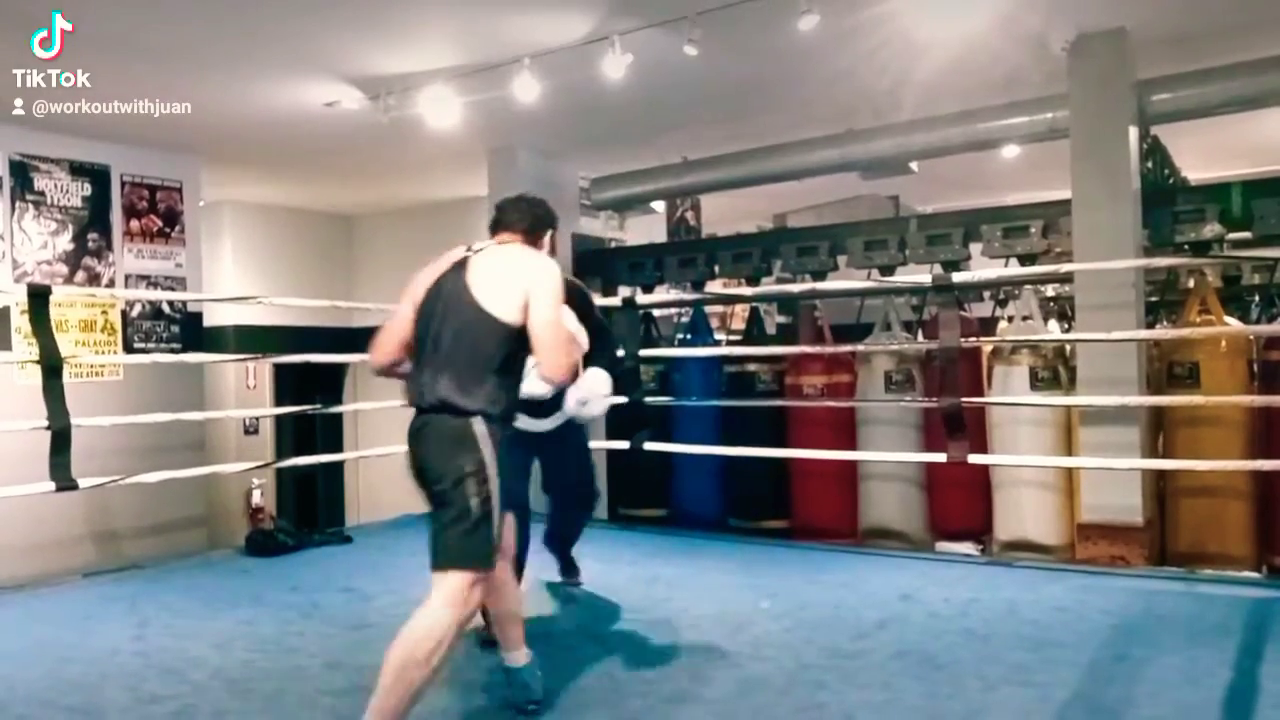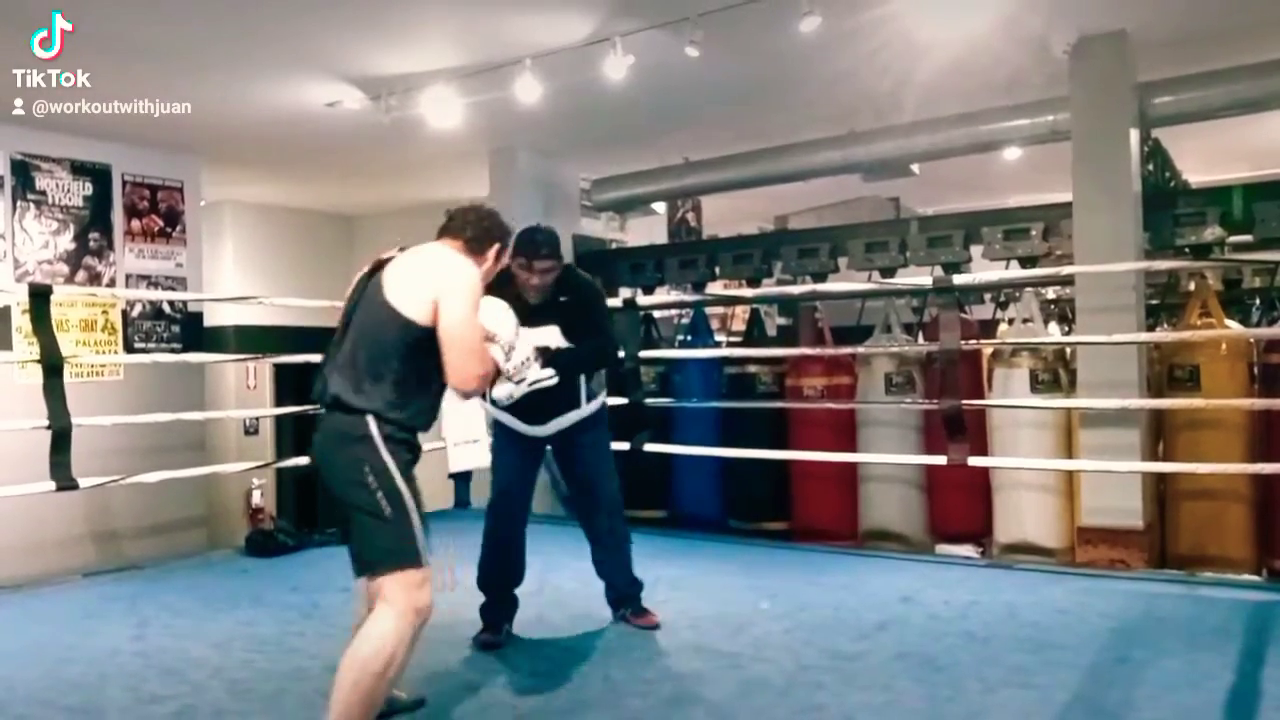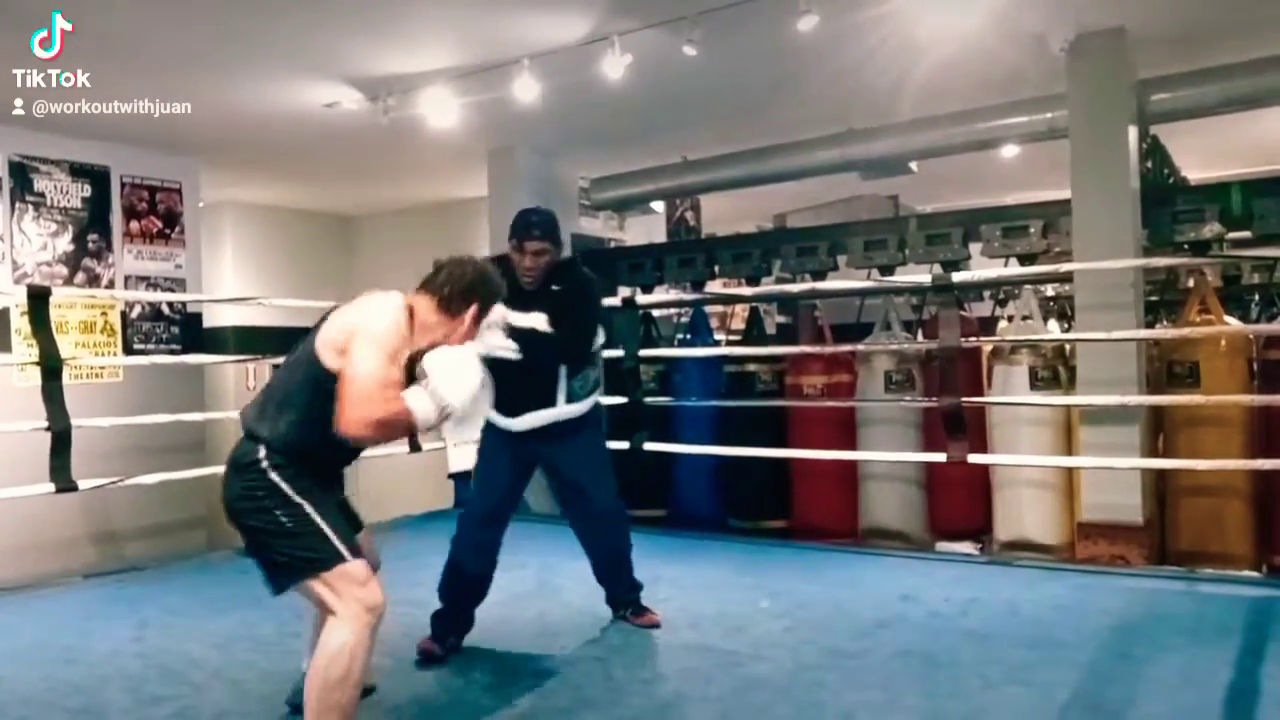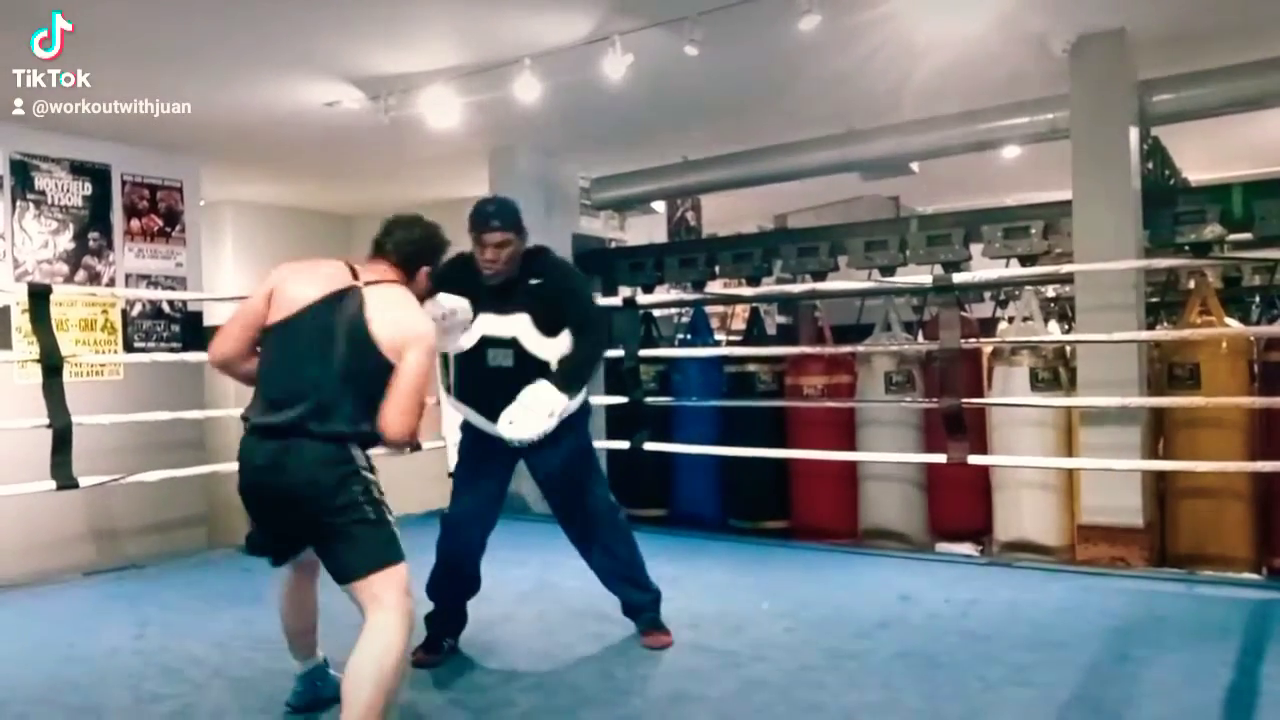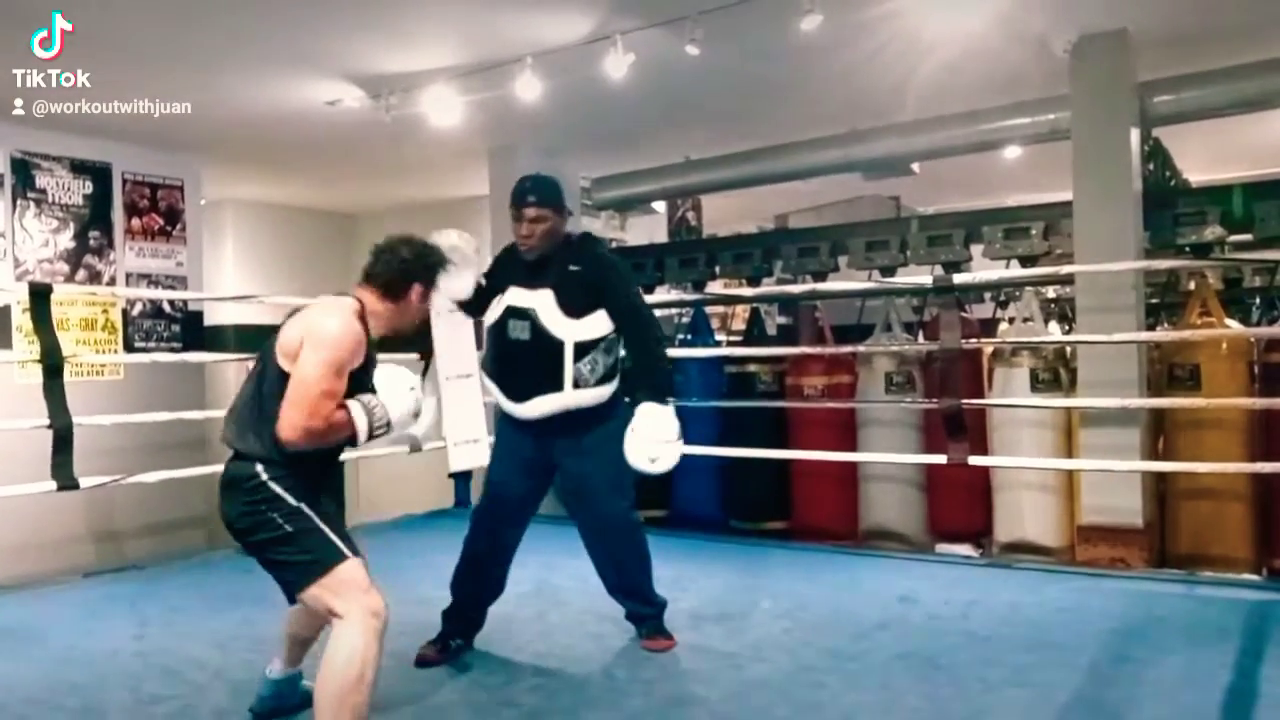
dt=0.4s
person 1, frame 1
left shoulder: (436, 270)
right shoulder: (536, 268)
left elbow: (383, 357)
right elbow: (556, 371)
right wrist: (571, 337)
left hip: (428, 430)
right hip: (466, 435)
left knee: (498, 544)
right knee: (459, 592)
left ankle: (519, 672)
person 1, frame 2
left shoulder: (383, 268)
right shoulder: (457, 273)
right elbow: (467, 379)
right wrist: (498, 348)
left hip: (343, 434)
right hip: (368, 442)
left knee: (389, 572)
right knee: (408, 600)
person 1, frame 3
left shoulder: (387, 310)
right shoulder: (387, 320)
right elbow: (359, 422)
right wrist: (432, 406)
left hip: (298, 470)
right hip: (268, 477)
left knee: (359, 559)
right knee: (360, 604)
person 1, frame 4
left shoulder: (296, 275)
right shoulder: (414, 322)
left elbow: (225, 352)
right elbow: (399, 430)
left hip: (260, 458)
right hip: (327, 466)
left knee: (303, 560)
right knee: (393, 608)
left ankle: (312, 677)
person 1, frame 5
left shoulder: (345, 317)
right shoulder: (338, 327)
right elbow: (298, 429)
right wrist: (376, 412)
left hip: (285, 483)
right hip: (266, 489)
left knee: (335, 581)
right knee: (363, 610)
person 2, frame 1
left shoulder: (572, 295)
left elbow: (602, 344)
left wrist: (598, 375)
left hip: (562, 418)
right hip: (509, 422)
left knee: (579, 492)
right knee: (511, 506)
left ankle: (559, 548)
person 2, frame 2
left shoulder: (581, 291)
right shoulder: (492, 294)
left elbow: (604, 349)
left wrist: (546, 362)
left hip: (577, 416)
right hip: (514, 422)
left knee: (603, 506)
right knee: (504, 512)
left ankle: (625, 599)
right ankle: (497, 615)
person 2, frame 3
left shoulder: (578, 284)
left elbow: (576, 345)
left wrist: (510, 331)
left hip: (570, 424)
right hip: (505, 425)
left knee: (601, 511)
right knee: (478, 520)
left ankle: (625, 599)
right ankle: (450, 624)
person 2, frame 4
left shoulder: (554, 275)
right shoulder: (454, 275)
left elbow: (593, 337)
left wrist: (556, 388)
right wrist: (433, 321)
left hip: (554, 421)
right hip: (484, 425)
left knee: (593, 515)
right knee: (462, 526)
left ankle: (645, 609)
right ankle: (443, 629)
person 2, frame 5
left shoulder: (594, 264)
right shoulder: (509, 262)
left elbow: (643, 331)
right elbow: (478, 307)
left wrist: (656, 401)
left hip: (588, 422)
right hip: (519, 422)
left knee: (611, 521)
right knee: (492, 520)
left ankle: (648, 617)
right ankle: (457, 628)
